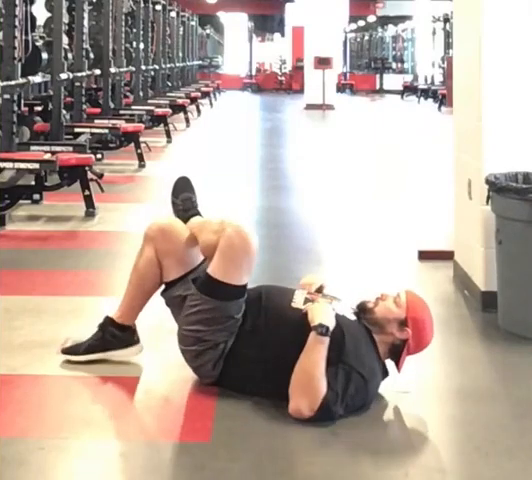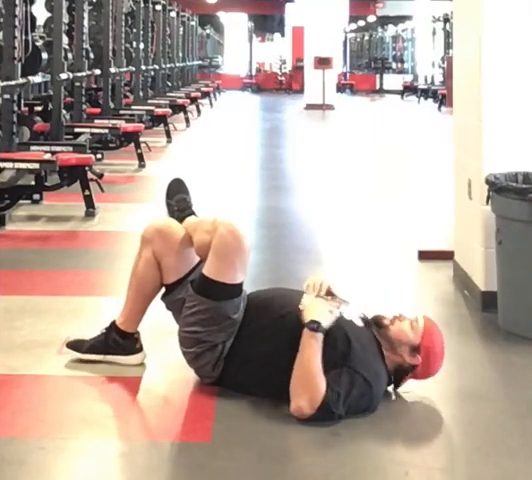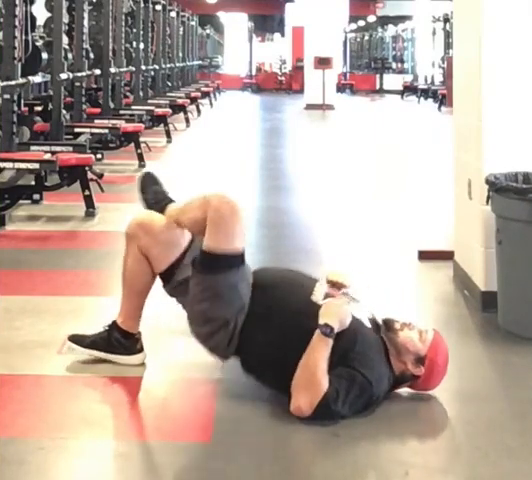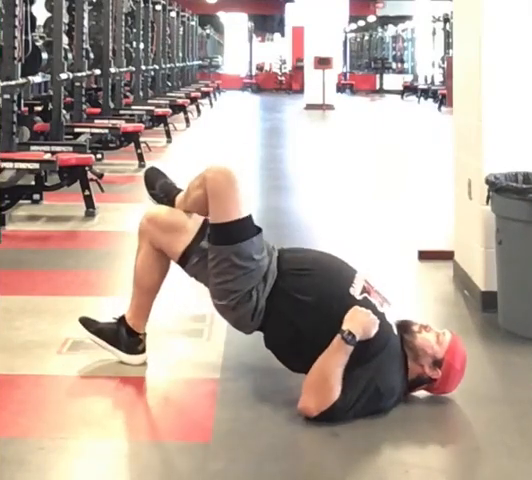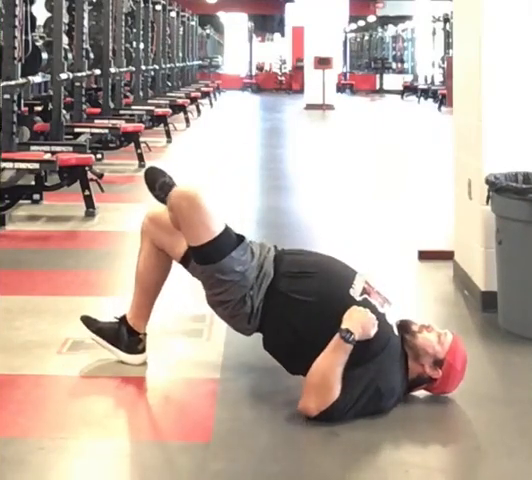
dt=1s
person 1, frame 1
left shoulder: (362, 372)
right shoulder: (356, 330)
left elbow: (303, 406)
left wrist: (321, 329)
right wrist: (316, 297)
left hip: (213, 349)
right hip: (231, 319)
left knee: (236, 237)
right knee: (161, 233)
left ankle: (194, 222)
right ankle: (118, 331)
person 1, frame 2
left shoulder: (367, 378)
right shoulder: (365, 330)
left elbow: (304, 404)
left wrist: (315, 325)
right wrist: (319, 293)
left hip: (216, 349)
right hip: (236, 317)
left knee: (228, 236)
right knee: (157, 234)
left ankle: (188, 220)
right ankle: (122, 338)
person 1, frame 3
left shoulder: (370, 375)
right shoulder: (371, 332)
left elbow: (304, 404)
left wrist: (328, 328)
right wrist: (336, 294)
left hip: (230, 322)
right hip: (250, 295)
left knee: (223, 210)
right knee: (143, 228)
left ankle: (171, 210)
right ankle: (124, 338)
person 1, frame 4
left shoulder: (385, 378)
right shoulder: (388, 332)
left elbow: (312, 405)
left wrist: (349, 336)
left hip: (251, 293)
right hip: (273, 269)
left knee: (219, 178)
right knee: (153, 224)
left ankle: (180, 202)
right ankle: (131, 334)
person 1, frame 5
left shoulder: (385, 378)
right shoulder: (387, 331)
left elbow: (313, 405)
left wrist: (348, 336)
left hip: (250, 295)
right hip: (268, 266)
left knee: (186, 201)
right knee: (156, 225)
right ankle: (131, 334)
